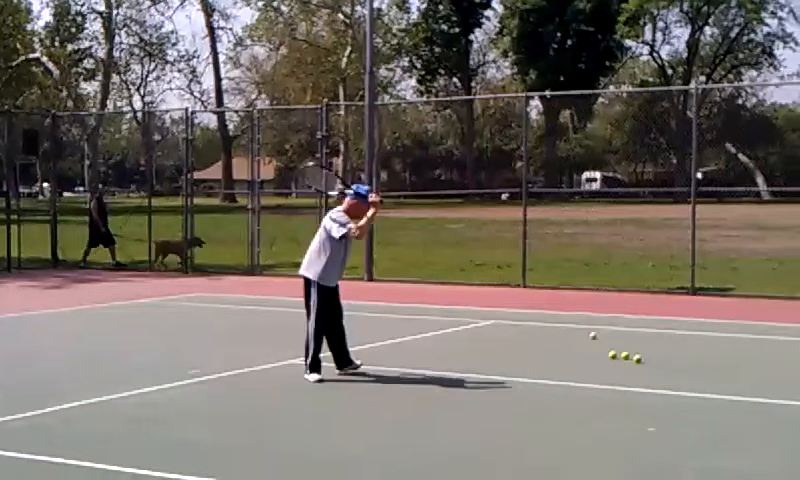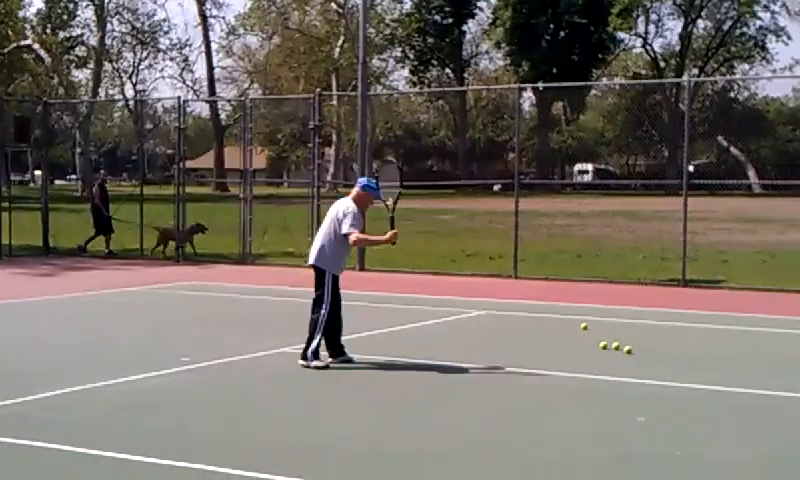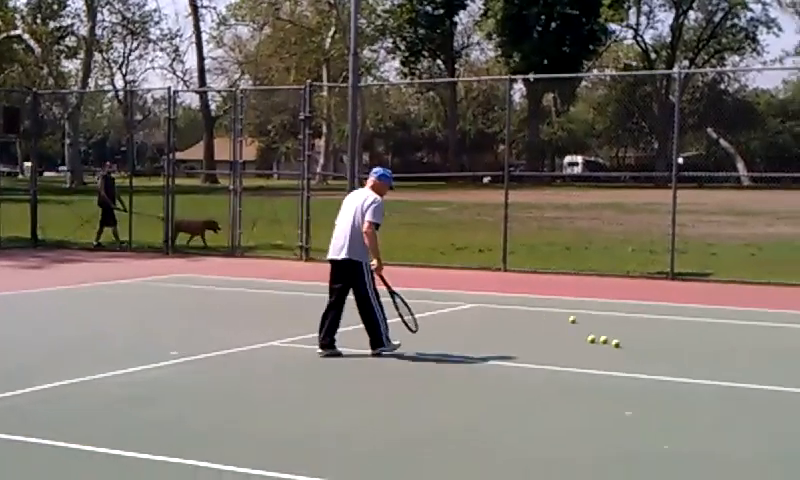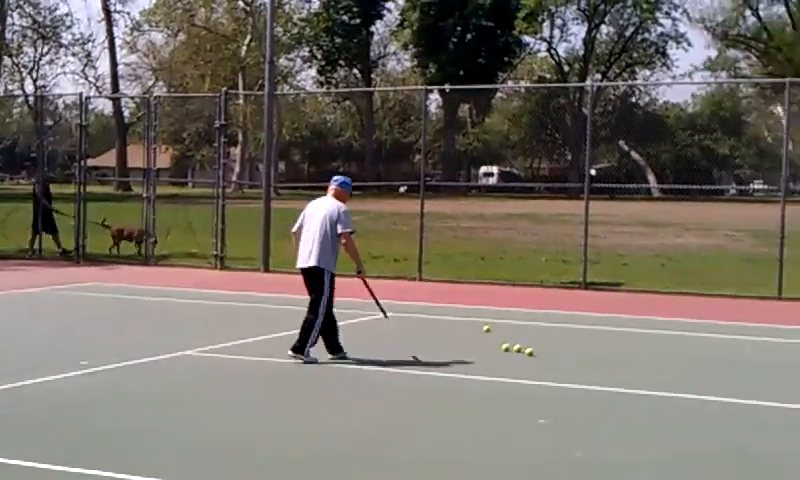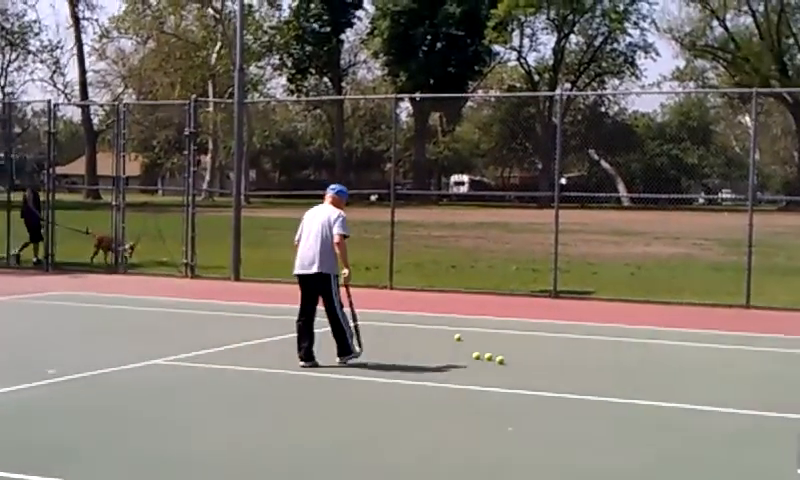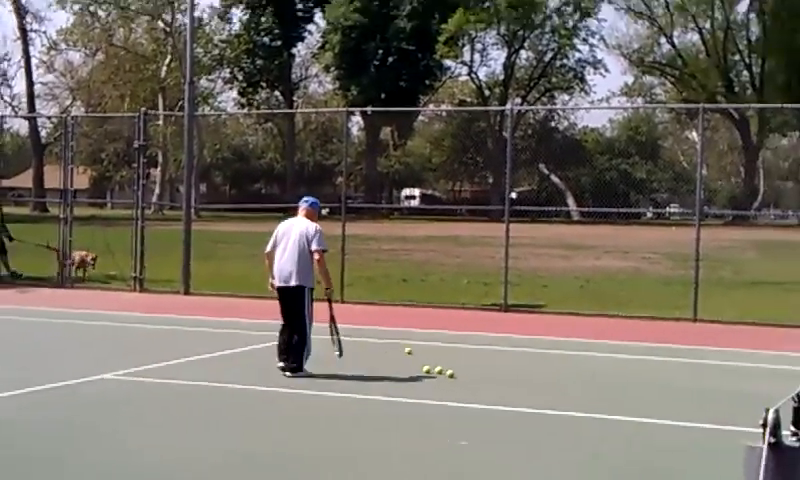
dt=0.4s
person 1, frame 1
left shoulder: (343, 217)
right shoulder: (337, 216)
right elbow: (357, 232)
right wrist: (373, 209)
left hip: (329, 279)
right hip: (317, 277)
left knee: (334, 321)
right knee: (316, 323)
left ankle: (344, 362)
right ankle: (311, 368)
person 1, frame 2
left shoulder: (343, 204)
right shoulder: (351, 210)
right elbow: (354, 239)
right wrist: (384, 239)
left hip: (325, 262)
right hip: (326, 263)
left knee: (333, 309)
right knee: (324, 309)
left ankle: (336, 351)
right ankle: (309, 356)
person 1, frame 3
left shoulder: (351, 195)
right shoulder: (375, 200)
right elbow: (368, 229)
right wrist: (377, 258)
left hip: (337, 254)
right hip: (356, 257)
left knee: (336, 300)
right knee: (369, 300)
left ankle: (326, 344)
right ankle: (380, 342)
person 1, frame 4
left shoulder: (312, 204)
right shoulder: (340, 209)
left elbow: (295, 232)
right elbow: (346, 240)
left wrist: (301, 255)
right wrist: (359, 265)
left hip: (305, 263)
right hip: (322, 264)
left knee: (324, 306)
right knee: (319, 308)
left ankle: (334, 348)
right ankle: (300, 349)
person 1, frame 5
left shoulder: (309, 213)
right shoulder: (337, 214)
left elbow: (297, 241)
right elbow: (338, 241)
right wrist: (346, 267)
left hip: (302, 268)
right hip: (324, 270)
left knee: (306, 313)
right knee: (335, 311)
left ankle: (305, 356)
right ankle: (345, 351)
person 1, frame 6
left shoulder: (283, 225)
right shoulder: (314, 228)
left elbow: (268, 253)
right elbow: (318, 257)
left wrist: (272, 277)
right wrist: (327, 283)
left hip: (281, 282)
right hip: (301, 283)
left knee: (287, 323)
right knee: (301, 325)
left ankle: (284, 359)
right ankle: (295, 367)
